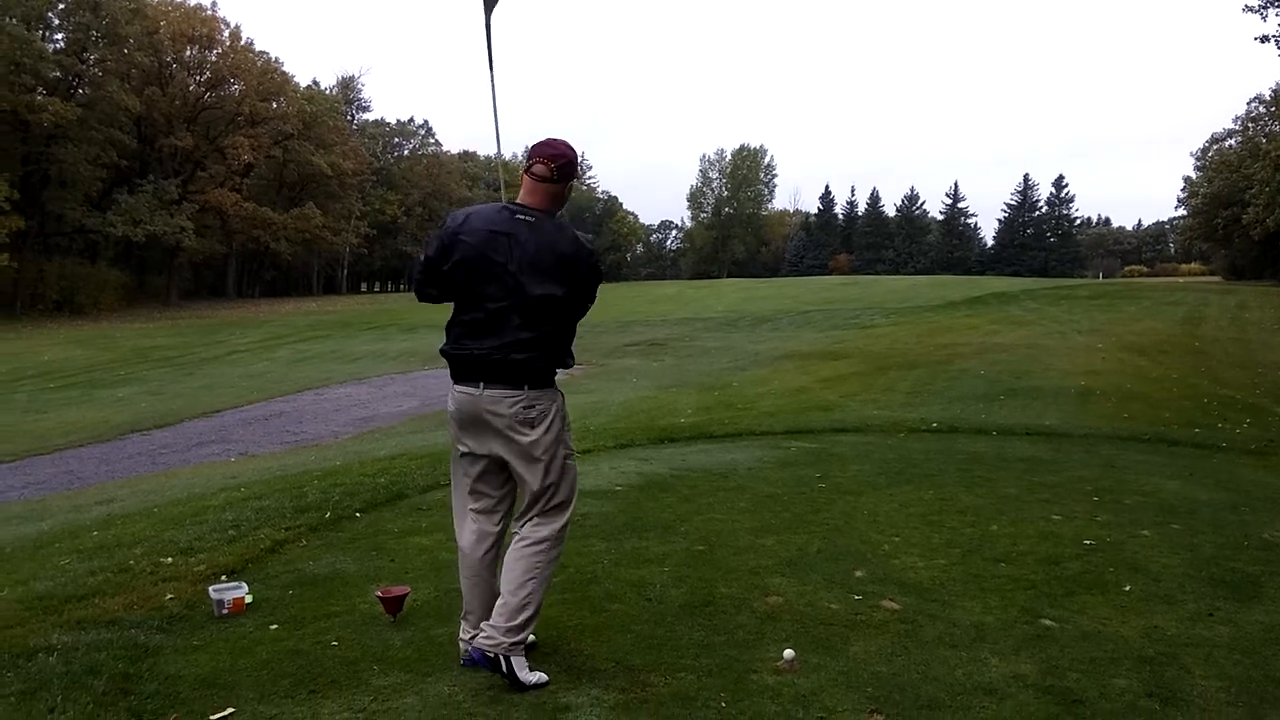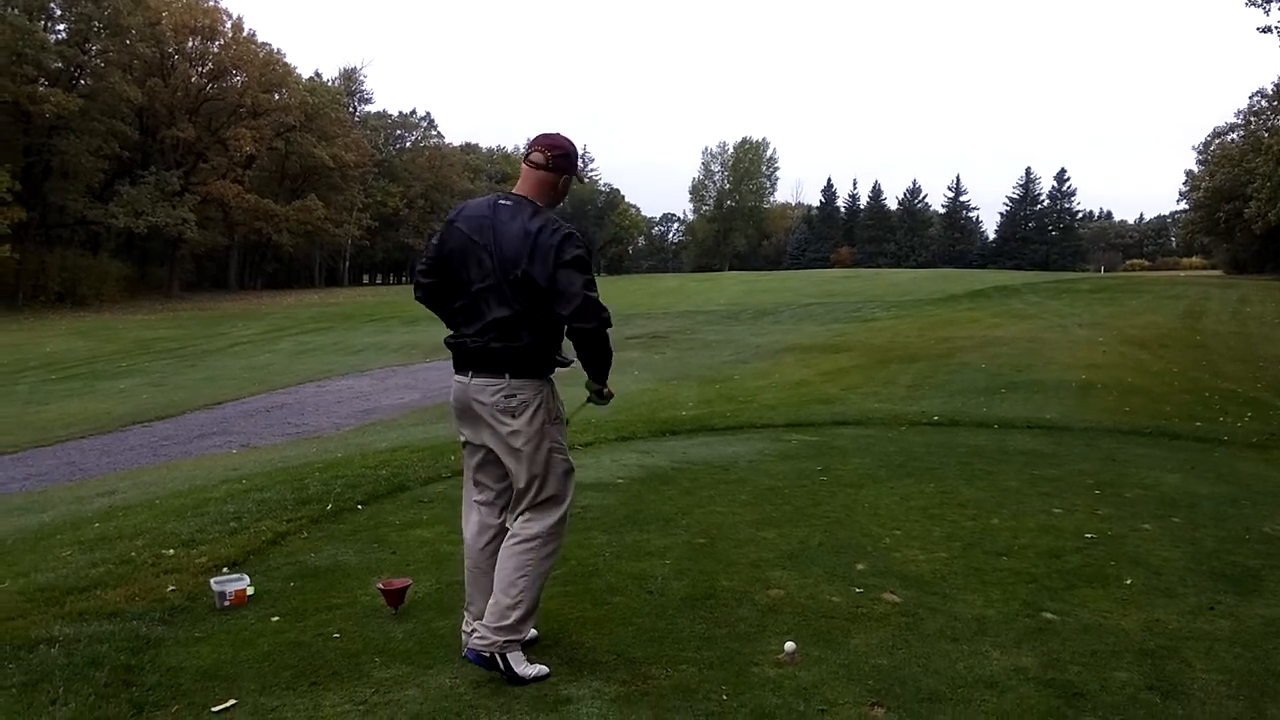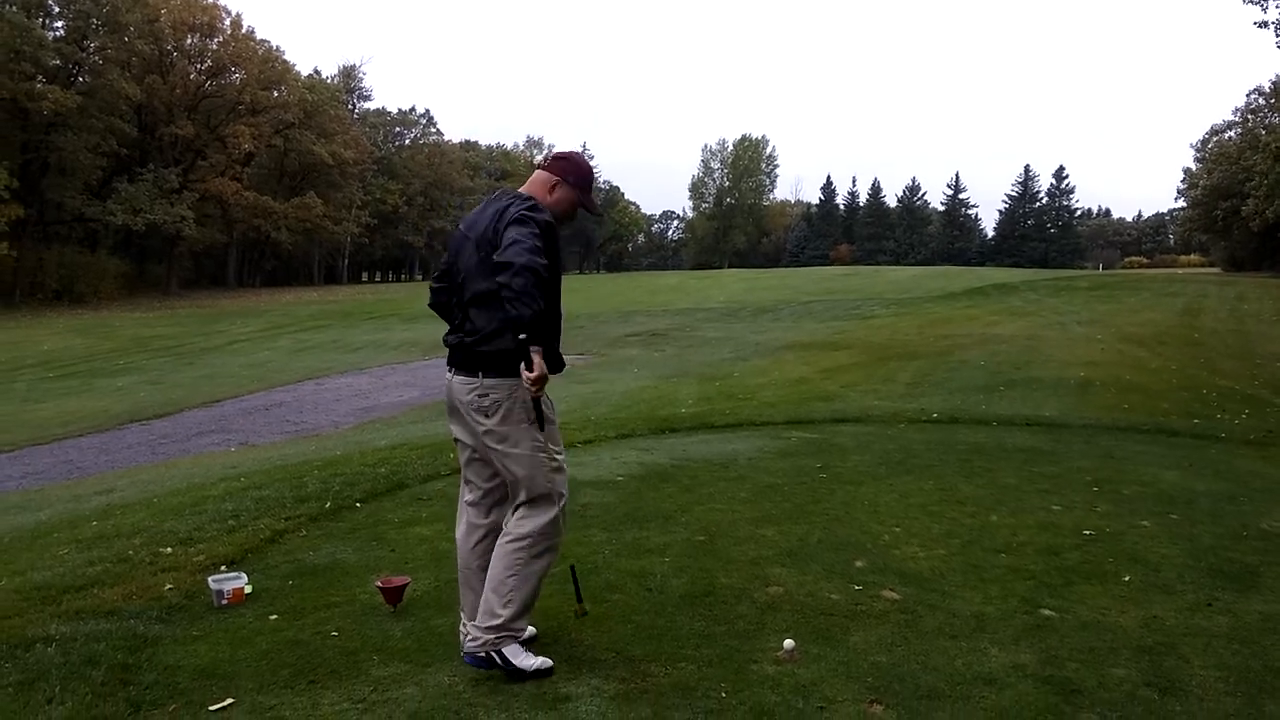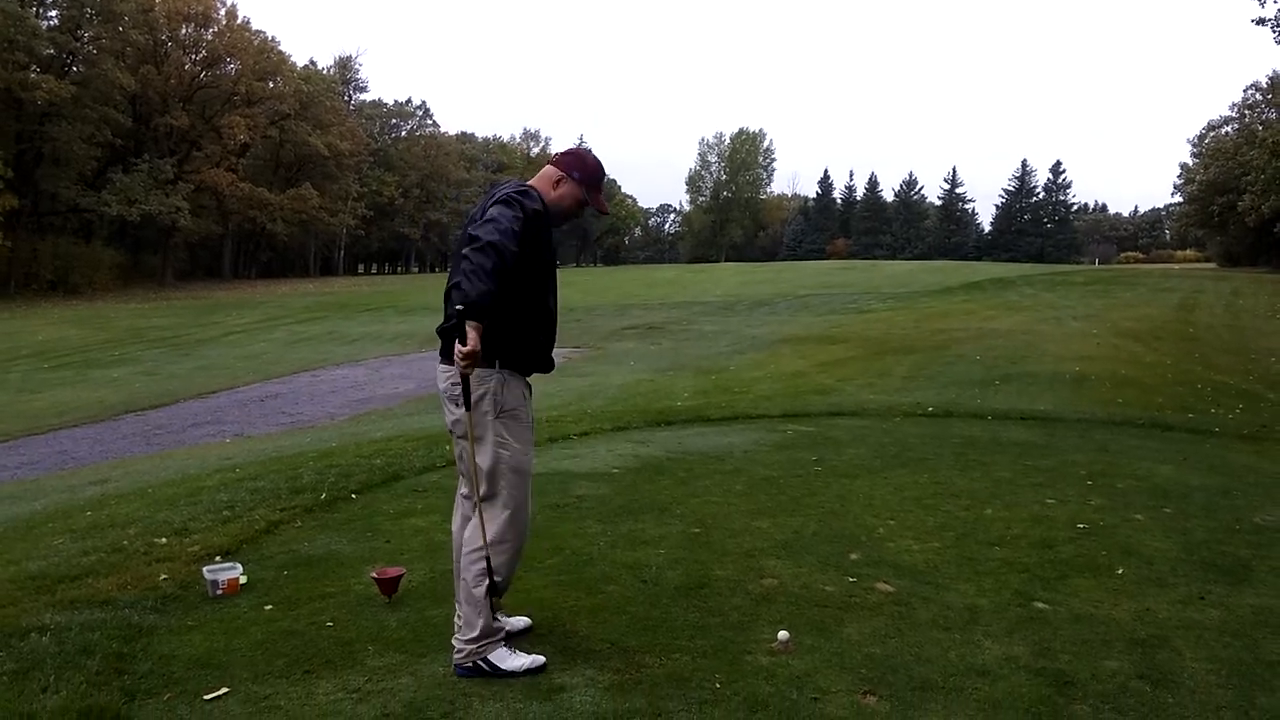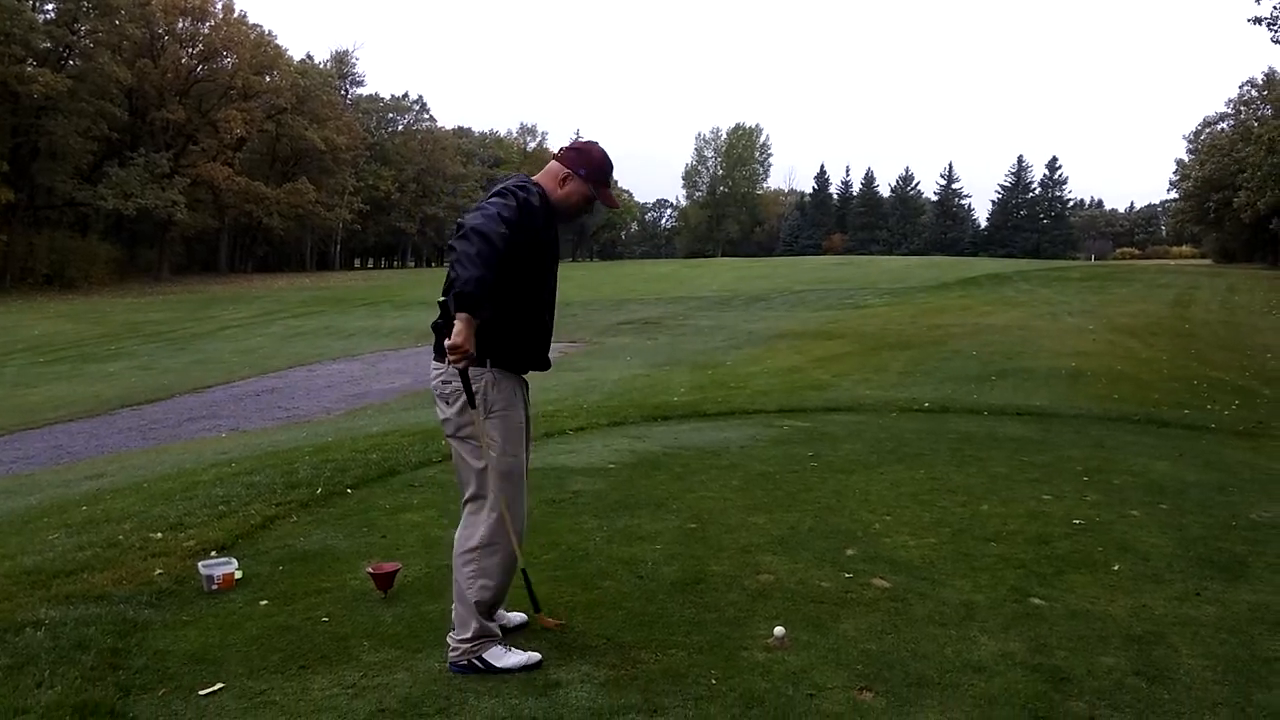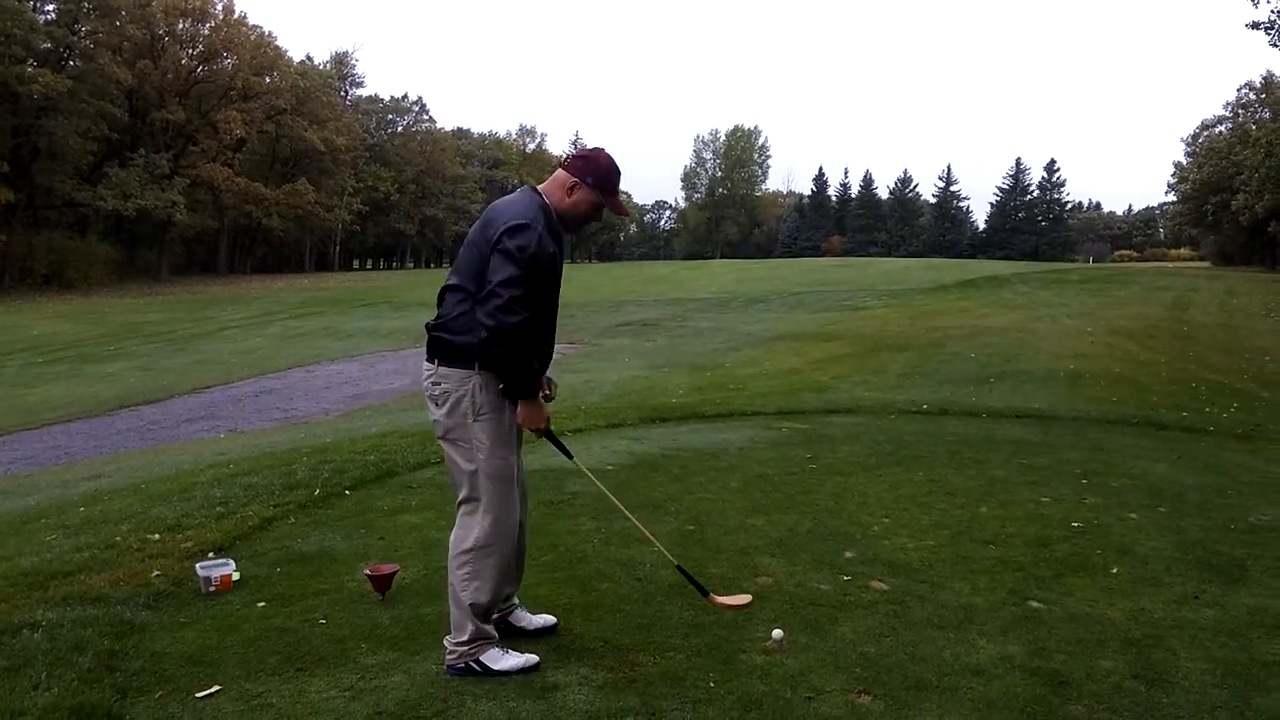
dt=0.3s
person 1, frame 1
left shoulder: (463, 226)
right shoulder: (574, 251)
left elbow: (424, 285)
left hip: (466, 391)
right hip: (528, 398)
left knee: (479, 516)
right knee: (543, 517)
left ankle: (476, 634)
right ankle: (501, 641)
person 1, frame 2
left shoulder: (463, 217)
right shoulder: (557, 237)
left elbow: (426, 285)
right elbow: (585, 316)
right wrist: (597, 377)
left hip: (467, 381)
right hip: (520, 388)
left knee: (485, 506)
right knee: (539, 512)
left ankle: (480, 626)
right ankle: (495, 639)
person 1, frame 3
left shoulder: (483, 216)
right shoulder: (530, 216)
left elbow: (441, 291)
right elbow: (519, 273)
right wrist: (534, 347)
left hip: (467, 376)
right hip: (501, 381)
left knee: (481, 503)
right knee: (538, 502)
left ankle: (479, 626)
right ankle: (494, 636)
person 1, frame 4
left shoulder: (511, 207)
right shoulder: (520, 204)
left elbow: (478, 261)
right elbow: (484, 253)
left wrist: (470, 323)
right wrist: (475, 323)
left hip: (474, 368)
right hip: (488, 373)
left knee: (477, 498)
right knee: (500, 505)
left ankle: (476, 617)
right ankle: (476, 645)
person 1, frame 5
left shoulder: (527, 207)
right shoulder: (522, 200)
right elbow: (471, 236)
right wrist: (465, 317)
left hip: (492, 368)
right hip: (479, 373)
left knee: (498, 495)
right knee: (493, 504)
left ankle: (479, 607)
right ankle: (471, 643)
person 1, frame 6
left shoulder: (530, 218)
right shoulder: (526, 224)
right elbow: (504, 311)
left wrist: (531, 376)
right wrist: (526, 392)
left hip: (486, 375)
right hip: (469, 377)
left knee: (506, 499)
right knee: (487, 507)
left ankle: (498, 608)
right ankle: (468, 646)
